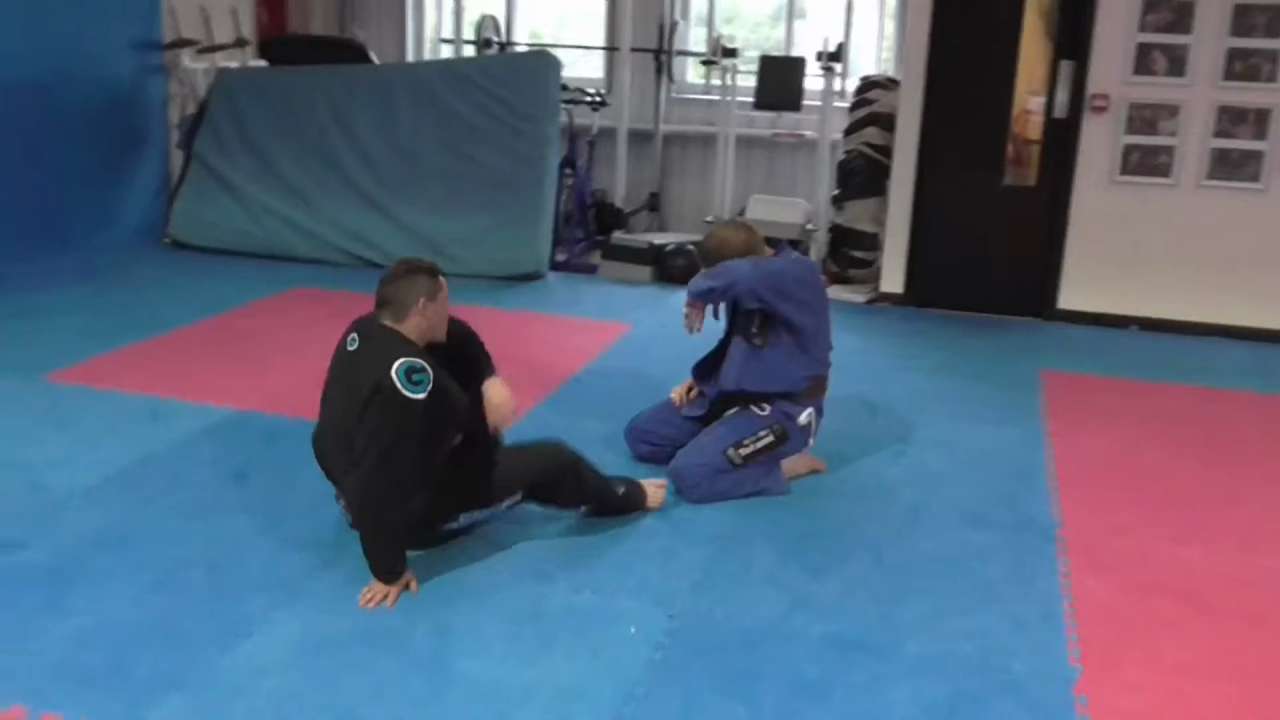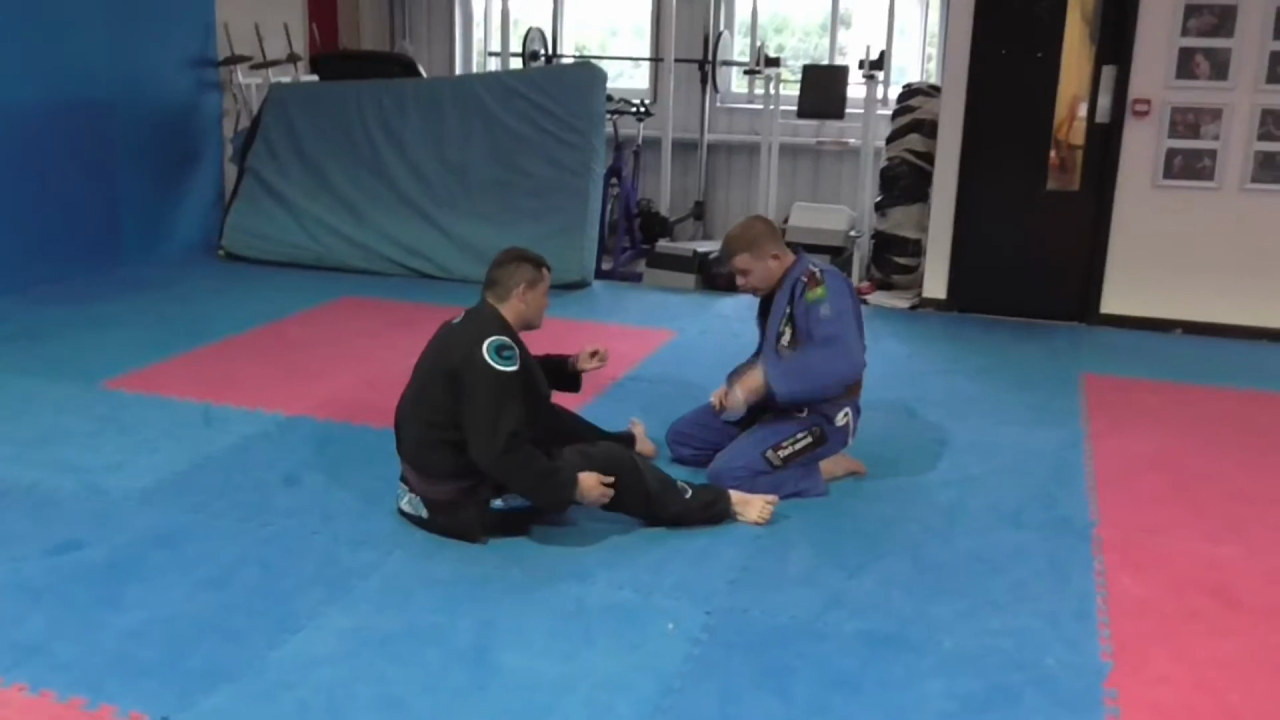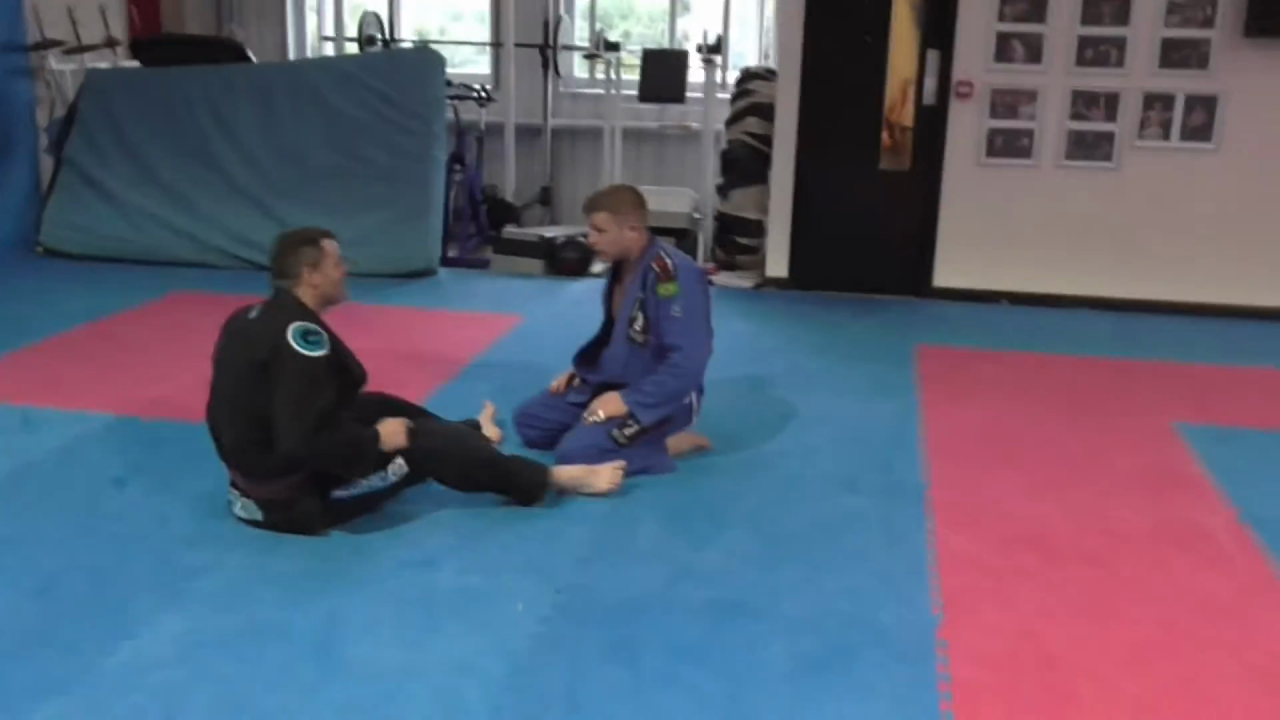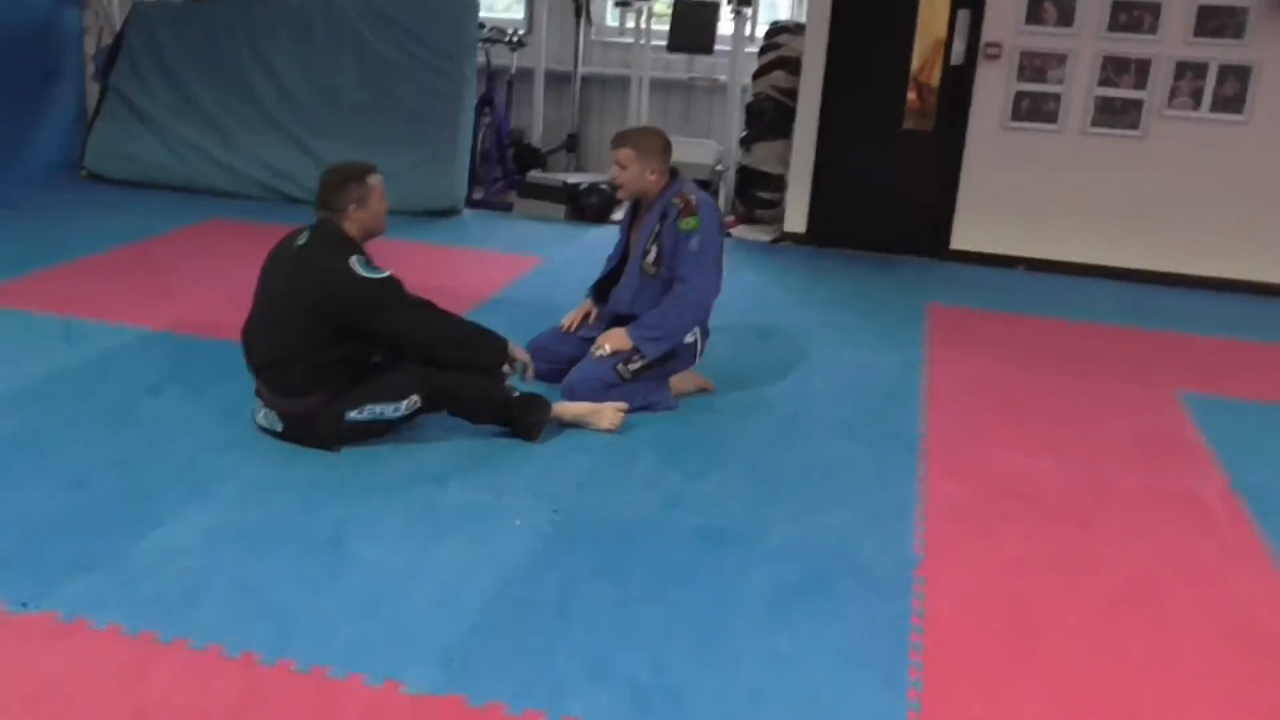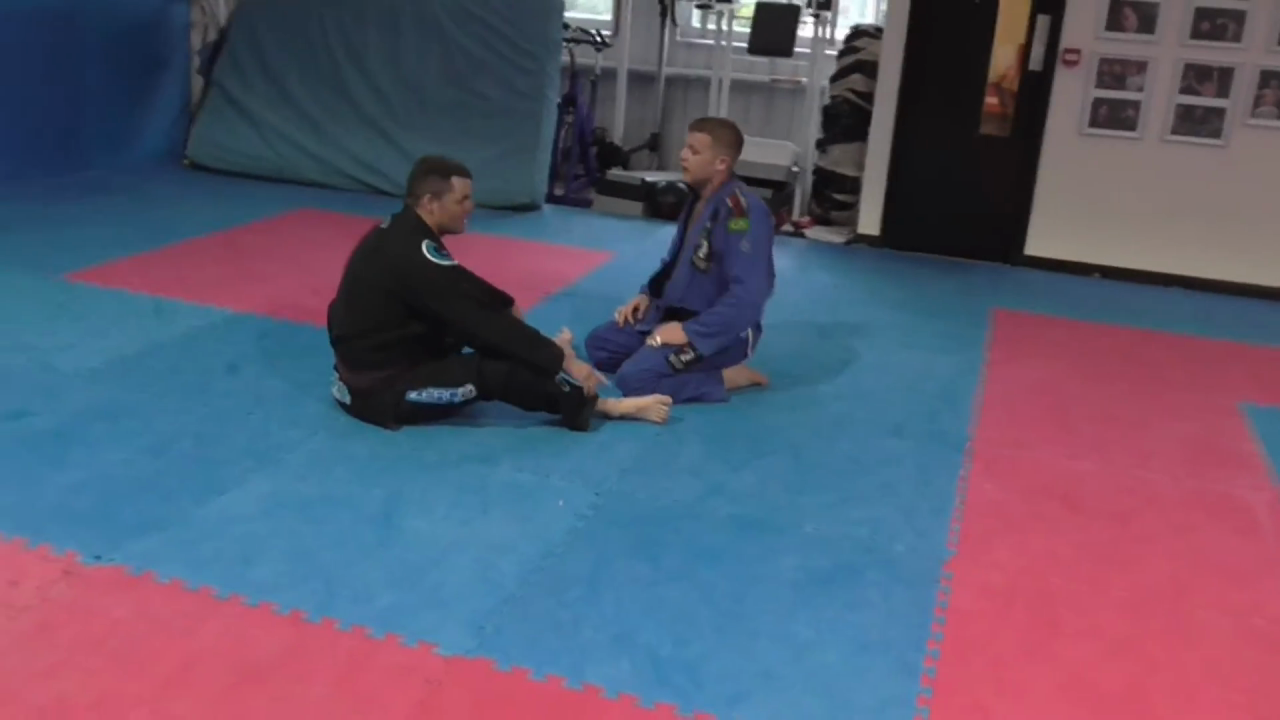
dt=1s
person 1, frame 1
left shoulder: (366, 329)
right shoulder: (405, 374)
left elbow: (458, 339)
right elbow: (380, 484)
left wrist: (490, 381)
right wrist: (388, 569)
right hip: (402, 507)
right knee: (552, 462)
left ankle: (482, 450)
right ankle: (630, 496)
person 1, frame 2
left shoulder: (473, 324)
right shoulder: (495, 346)
right elbow: (498, 453)
left wrist: (570, 367)
right wrist: (570, 485)
left hip: (438, 472)
right hip: (460, 498)
left knee: (542, 419)
right knee: (606, 465)
left ankle: (627, 443)
right ankle: (721, 504)
person 1, frame 3
left shoulder: (250, 319)
right shoulder: (300, 336)
right elbow: (308, 441)
right wrist: (376, 441)
left hip: (258, 475)
right hip: (295, 494)
left knee: (377, 407)
right knee: (430, 445)
left ankle: (472, 433)
right ankle: (551, 478)
person 1, frame 4
left shoulder: (299, 244)
right shoulder: (345, 271)
right elbow: (426, 326)
right wrist: (504, 350)
left hip: (283, 391)
right hip: (314, 413)
left knee: (408, 342)
right knee: (439, 380)
left ankle: (488, 367)
right ankle: (555, 412)
person 1, frame 5
left shoulder: (397, 232)
right shoulder: (417, 257)
left elbow: (460, 286)
right elbow: (484, 321)
left wrist: (507, 306)
right wrist: (563, 360)
left hip: (364, 370)
right hip: (383, 391)
right knee: (497, 370)
right ankle: (597, 404)
person 2, frame 1
left shoulder: (800, 275)
left elbow: (743, 277)
left wrist: (699, 291)
right wrist: (701, 377)
left hip: (781, 410)
right hip: (733, 393)
left knee: (689, 474)
right knee: (640, 434)
left ankle: (787, 464)
right ankle: (751, 452)
person 2, frame 2
left shoulder: (825, 285)
right shoulder: (778, 285)
left elbow: (843, 360)
left wrist: (769, 376)
right wrist: (742, 380)
left hip: (818, 412)
right hip: (772, 400)
left knee: (728, 474)
right knee: (681, 438)
left ankle: (826, 467)
right ankle: (790, 454)
person 2, frame 3
left shoulder: (676, 275)
right shoulder: (622, 266)
left elbow: (687, 363)
left wrist: (629, 400)
right wrist: (581, 366)
left hip: (658, 399)
right hip: (610, 383)
left knee: (575, 453)
right knee: (529, 420)
left ankle: (670, 443)
right ankle: (633, 434)
person 2, frame 4
left shoulder: (694, 210)
right shoulder: (642, 202)
left elbow: (694, 295)
left wrist: (635, 334)
right wrist: (595, 299)
left hip: (666, 335)
right hip: (621, 319)
left knee: (581, 387)
right knee: (540, 353)
left ankle: (674, 383)
right ankle: (639, 371)
person 2, frame 5
left shoulder: (744, 211)
right shoulder: (699, 198)
left elbow: (748, 298)
left wrist: (690, 333)
right wrist: (648, 294)
left hip: (720, 330)
right hip: (677, 313)
left knee: (634, 378)
right knee: (599, 344)
left ankle: (728, 376)
right ankle: (693, 363)
